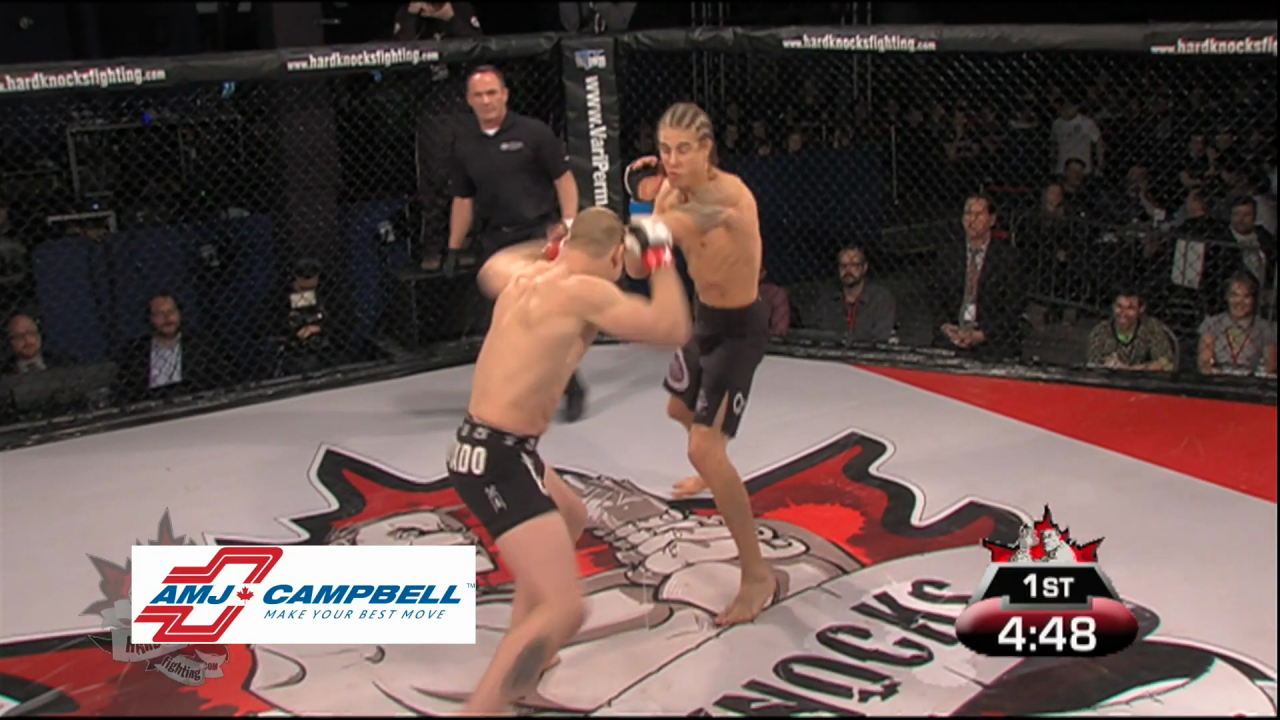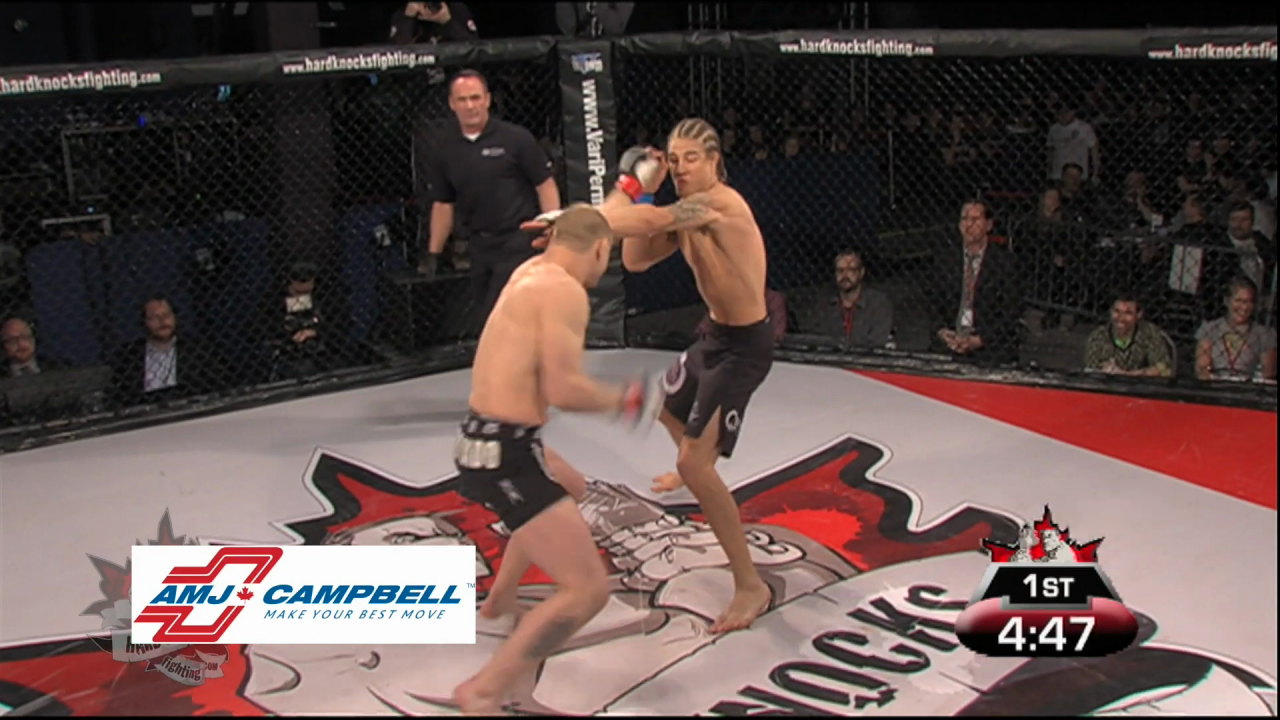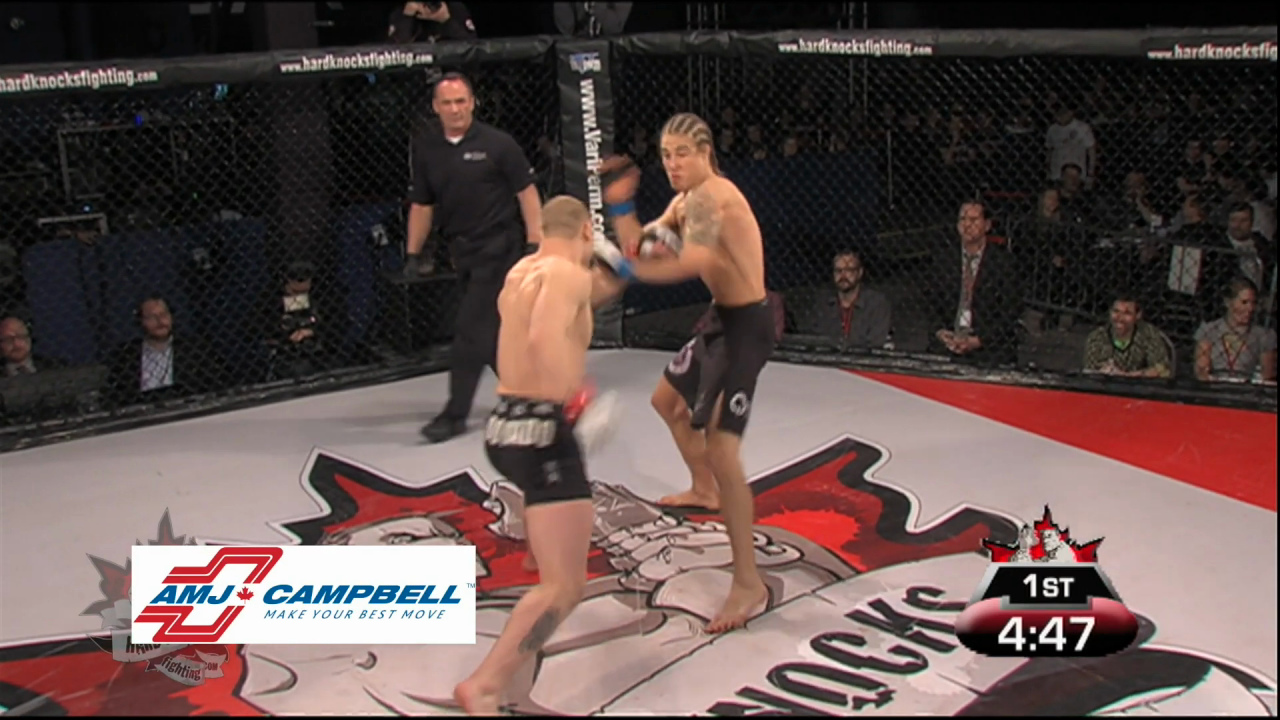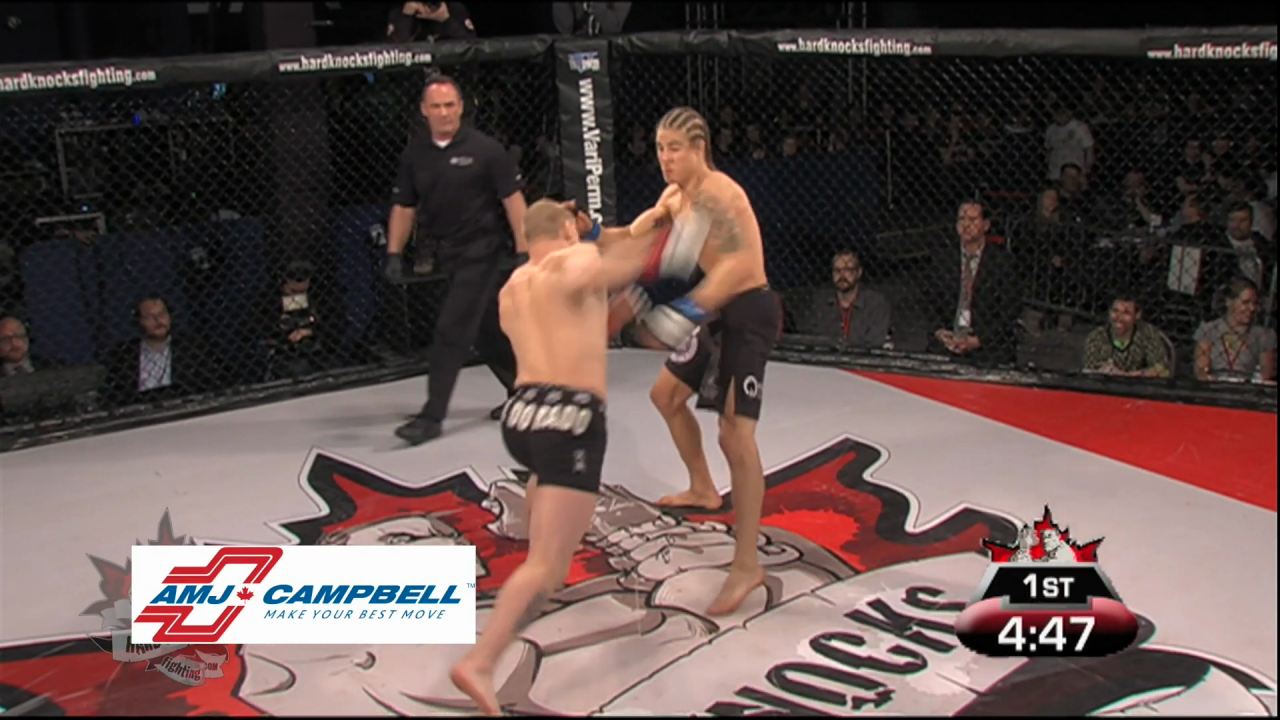
dt=0.3s
person 1, frame 1
left shoulder: (726, 193)
right shoulder: (672, 193)
left elbow: (678, 228)
right elbow: (638, 266)
right wrist: (641, 203)
left hip: (740, 328)
right hip: (705, 317)
left knee: (703, 450)
right knee: (681, 408)
left ankle: (757, 576)
right ankle: (711, 472)
person 1, frame 2
left shoulder: (719, 203)
right shoulder: (688, 212)
left elbow: (650, 221)
right elbow: (635, 260)
right wrist: (638, 185)
left hip: (745, 346)
right hip: (716, 334)
left knee: (694, 463)
right knee: (669, 410)
left ankle: (750, 585)
right ankle: (694, 469)
person 1, frame 3
left shoulder: (709, 197)
right shoulder: (688, 200)
left elbow: (690, 260)
right elbow: (639, 250)
left wrist: (621, 268)
right wrist: (620, 206)
left hip: (746, 324)
right hip: (721, 317)
left knee: (718, 450)
right knee: (666, 399)
left ankle: (748, 583)
right ankle: (704, 490)
person 1, frame 4
left shoulder: (714, 193)
right shoulder: (676, 194)
left elbow: (738, 263)
right elbow: (635, 240)
left wrist: (687, 313)
right wrist: (590, 231)
left hip: (750, 311)
right hip: (719, 308)
left knee: (735, 435)
right knee: (665, 394)
left ankle: (747, 564)
right ankle: (703, 488)
person 2, frame 1
left shoulder: (523, 276)
right shoulder: (586, 291)
left elbow: (491, 269)
right elbow: (673, 332)
left wrist: (554, 244)
right wrist: (660, 252)
left hip: (490, 449)
right hip: (500, 463)
left knee: (571, 519)
right knee: (565, 610)
left ankle: (523, 652)
right ankle: (482, 708)
person 2, frame 2
left shoulder: (532, 268)
right shoulder: (564, 290)
left elbow: (568, 235)
right elbow: (565, 390)
right wrist: (627, 400)
left hip: (487, 442)
right hip: (506, 452)
left knee: (570, 489)
right knee: (588, 590)
left ankle: (499, 600)
right ankle: (483, 691)
person 2, frame 3
left shoulder: (521, 272)
right shoulder: (565, 273)
right elbow: (544, 338)
right wrist: (574, 406)
left hip: (504, 429)
right hip: (544, 433)
right knee: (565, 589)
left ankle: (541, 555)
person 2, frame 4
left shoulder: (510, 293)
right shoulder: (576, 258)
right elbow: (585, 276)
right wrist: (649, 255)
left hip: (519, 418)
right hip: (571, 420)
left knee: (549, 471)
right knee: (546, 570)
left ankle: (546, 540)
right ankle: (478, 665)
person 3, frame 1
left shoulder: (534, 132)
right shoulder: (464, 146)
left elbow: (564, 180)
right elbow: (463, 199)
right wrist: (454, 248)
left hip: (539, 237)
right hip: (496, 243)
left ankle: (571, 387)
person 3, frame 2
left shoulder: (516, 139)
right shoulder: (444, 150)
left elbow: (545, 186)
right elbow: (443, 205)
right wrist: (433, 253)
left hip: (518, 243)
right hip: (480, 249)
right knee: (487, 324)
person 3, frame 3
left shoulder: (498, 144)
right shoulder: (426, 150)
left elbow: (526, 193)
right elbow: (421, 205)
left wrist: (535, 243)
right wrist: (414, 253)
left hip: (497, 248)
right hip: (462, 250)
left knee: (471, 330)
right knee: (489, 329)
left ankle: (455, 413)
person 3, frame 4
left shoulder: (485, 149)
right shoulder: (414, 154)
left elbow: (513, 200)
right elbow: (404, 207)
left wrist: (523, 250)
right wrist: (395, 253)
left hip: (482, 252)
right hip: (449, 254)
left knee: (451, 331)
right knee: (485, 329)
left ankle: (431, 416)
